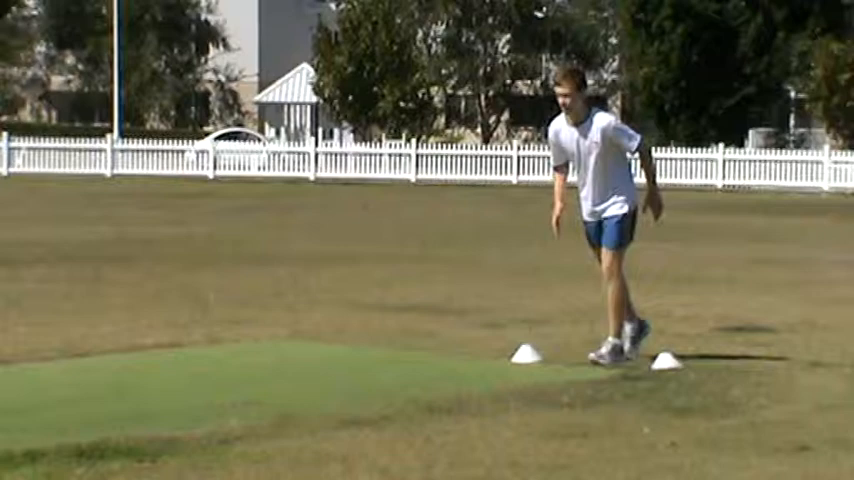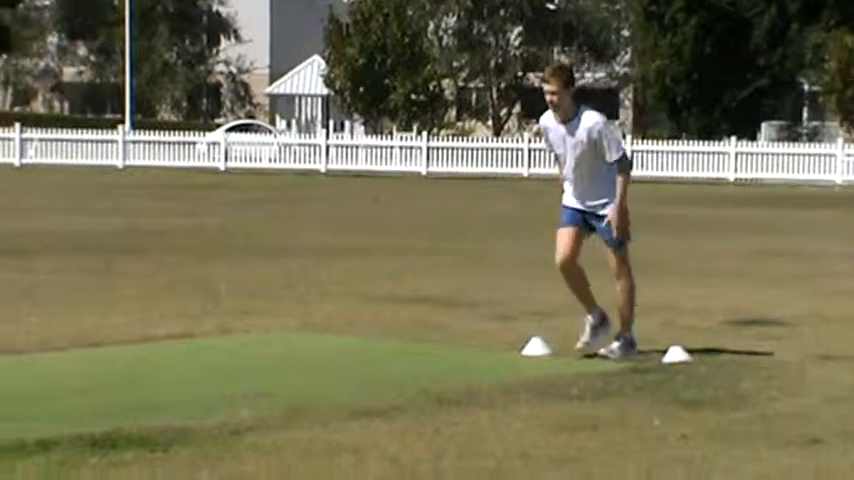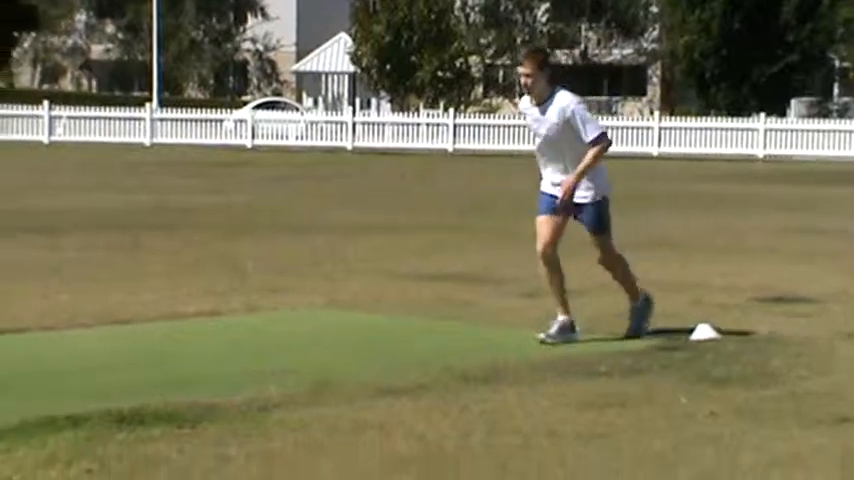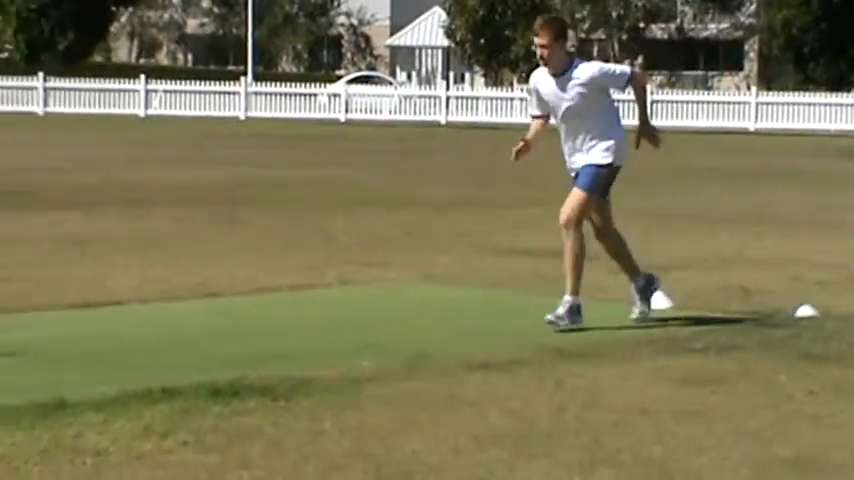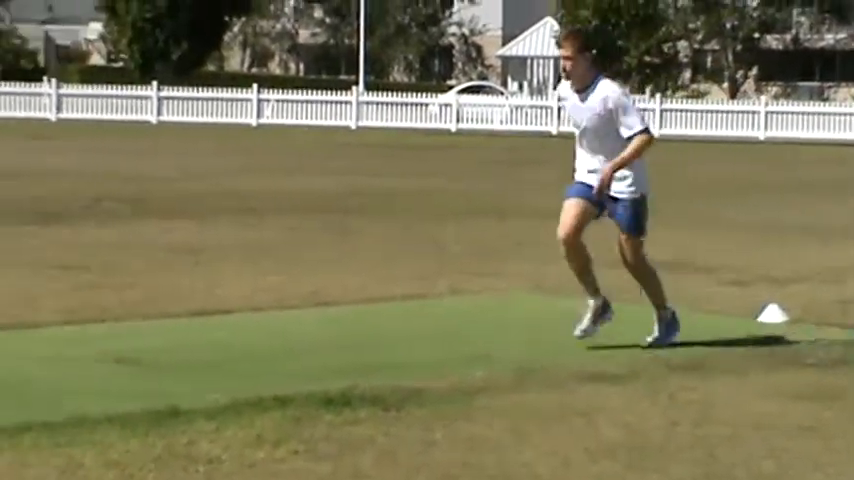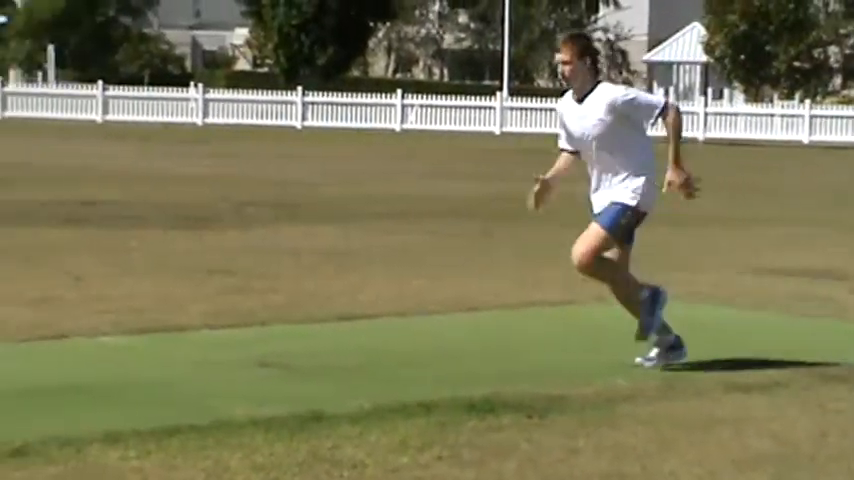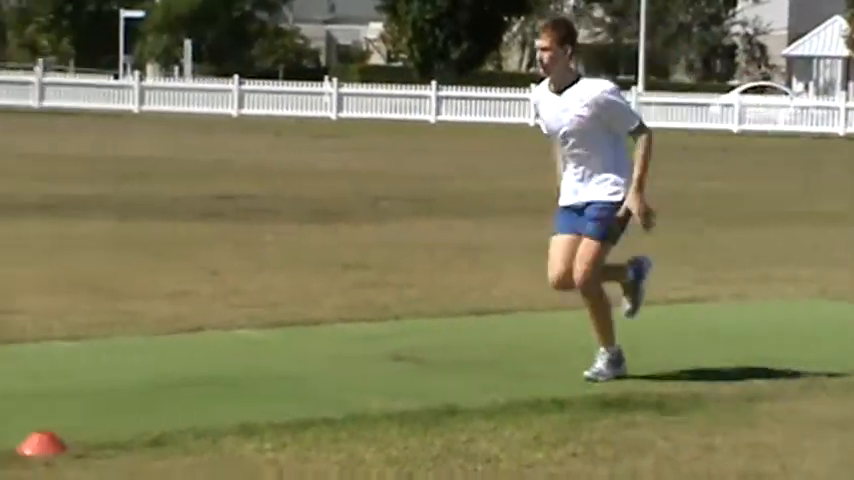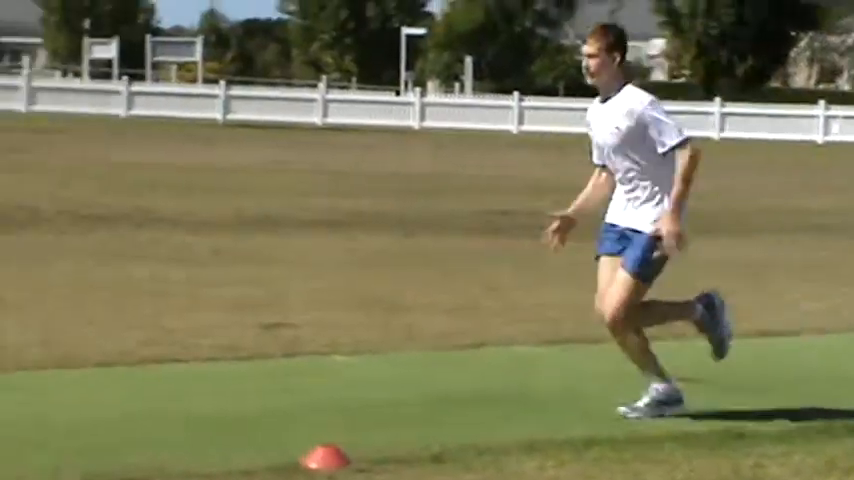
dt=0.3s
person 1, frame 1
left shoulder: (606, 123)
right shoulder: (556, 129)
left elbow: (642, 149)
right elbow: (560, 167)
left wrist: (652, 189)
right wrist: (558, 202)
left hip: (618, 204)
right hip: (590, 208)
left knee: (612, 270)
right knee: (607, 272)
left ankle: (616, 343)
right ankle: (635, 325)
person 1, frame 2
left shoulder: (594, 123)
right shoulder: (546, 123)
left elbow: (623, 163)
left wrist: (621, 206)
right wrist: (565, 190)
left hip: (607, 203)
right hip: (574, 201)
left knee: (619, 267)
right knee: (564, 260)
left ankle: (625, 337)
right ankle: (596, 316)
person 1, frame 3
left shoulder: (569, 105)
right shoulder: (525, 106)
left elbow: (602, 142)
left wrist: (575, 178)
left hip: (584, 187)
right hip: (552, 187)
left knee: (604, 255)
right knee: (544, 249)
left ankle: (639, 301)
right ankle: (564, 321)
person 1, frame 4
left shoulder: (591, 72)
right shoulder: (537, 79)
left elbow: (636, 76)
right elbow: (540, 118)
left wrist: (644, 122)
right wrist: (527, 141)
left hip: (603, 154)
right hip: (577, 160)
left knee: (568, 220)
right knee: (603, 230)
left ankle: (571, 305)
right ankle: (642, 283)
person 1, frame 5
left shoulder: (612, 95)
right shoulder: (564, 90)
left elbow: (645, 137)
left wrist: (612, 169)
left hip: (624, 183)
right hip: (589, 178)
left knee: (632, 259)
right knee: (566, 234)
left ankle: (666, 318)
right ankle: (597, 303)
person 1, frame 6
left shoulder: (616, 97)
right shoulder: (565, 107)
left elbow: (670, 110)
right elbow: (570, 154)
left wrist: (675, 166)
right wrist: (547, 180)
left hip: (632, 193)
right hip: (604, 194)
left knee: (583, 258)
right knee: (618, 277)
left ankle: (646, 295)
right ankle: (667, 341)
person 1, frame 7
left shoulder: (599, 92)
right shoulder: (540, 95)
left elbow: (642, 133)
left wrist: (637, 191)
left hip: (608, 193)
right hip: (573, 195)
left knee: (583, 278)
right knee: (559, 279)
left ankle: (611, 354)
right ankle: (631, 269)
person 1, frame 8
left shoulder: (640, 105)
right shoulder: (595, 110)
left elbow: (688, 153)
left wrist: (673, 213)
right wrist: (572, 215)
left hip: (652, 221)
right hip: (620, 219)
left knee: (617, 314)
right knee: (608, 312)
left ankle: (701, 310)
right ankle: (663, 388)
